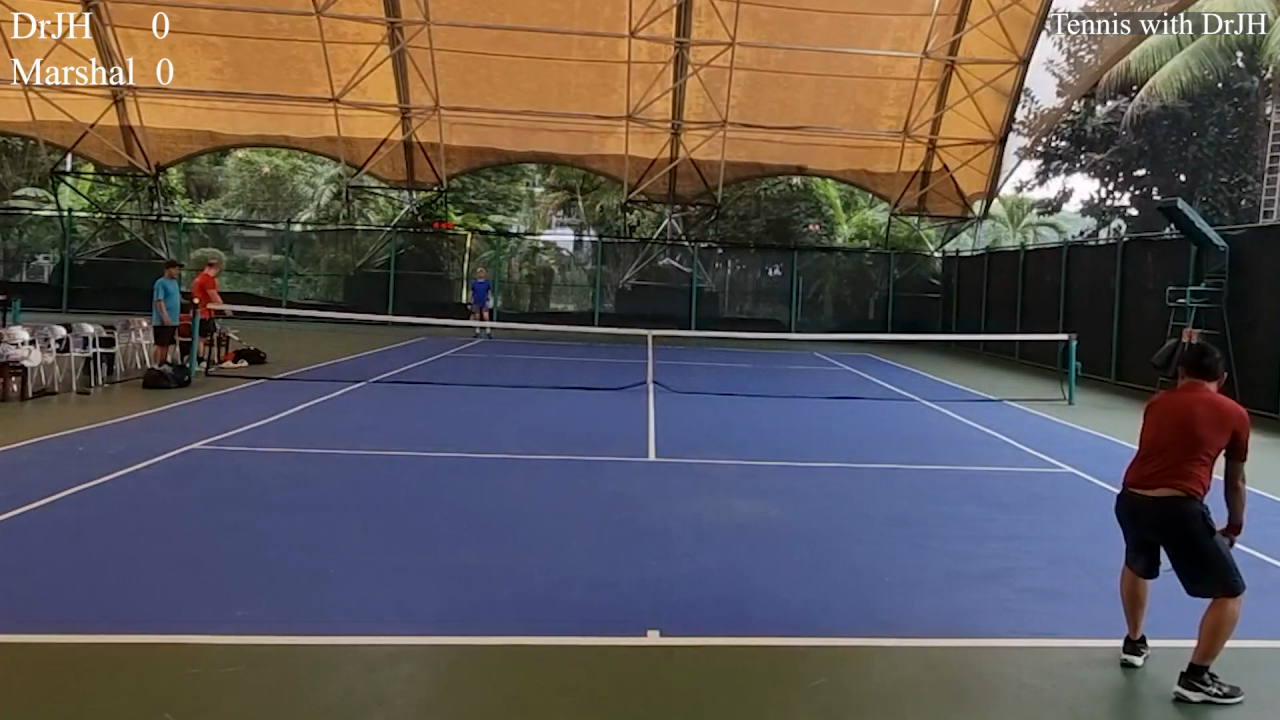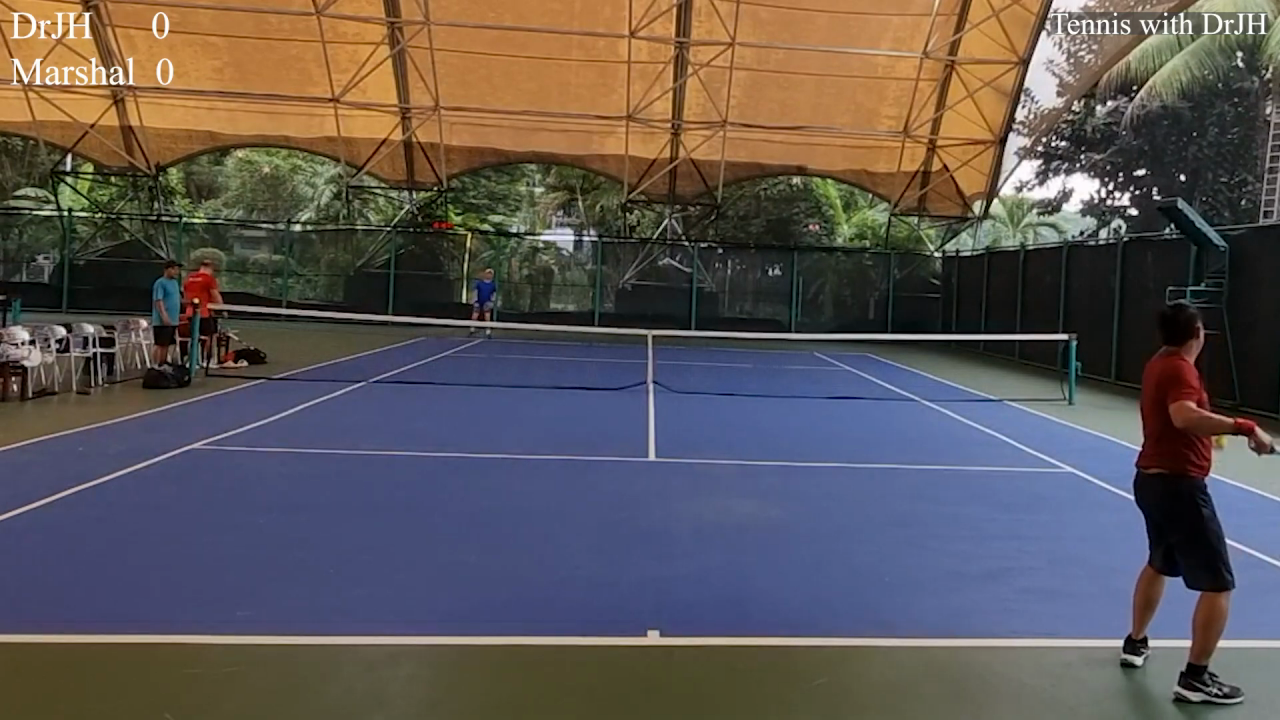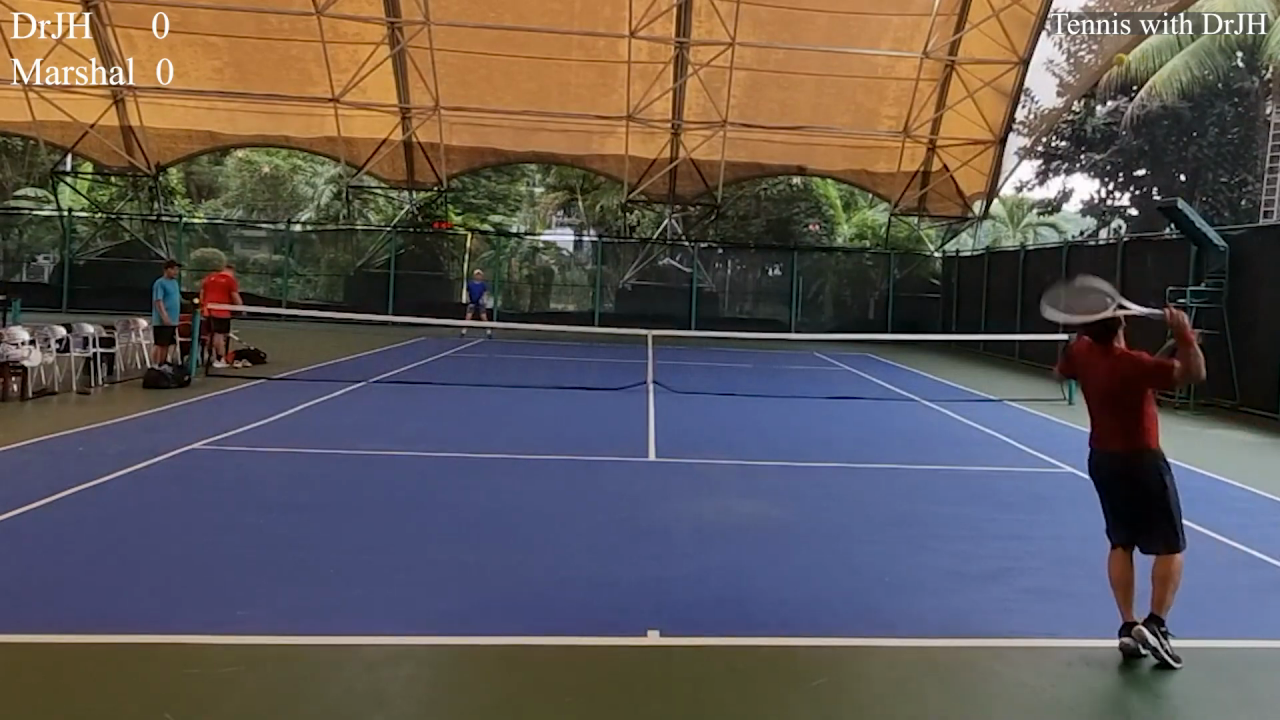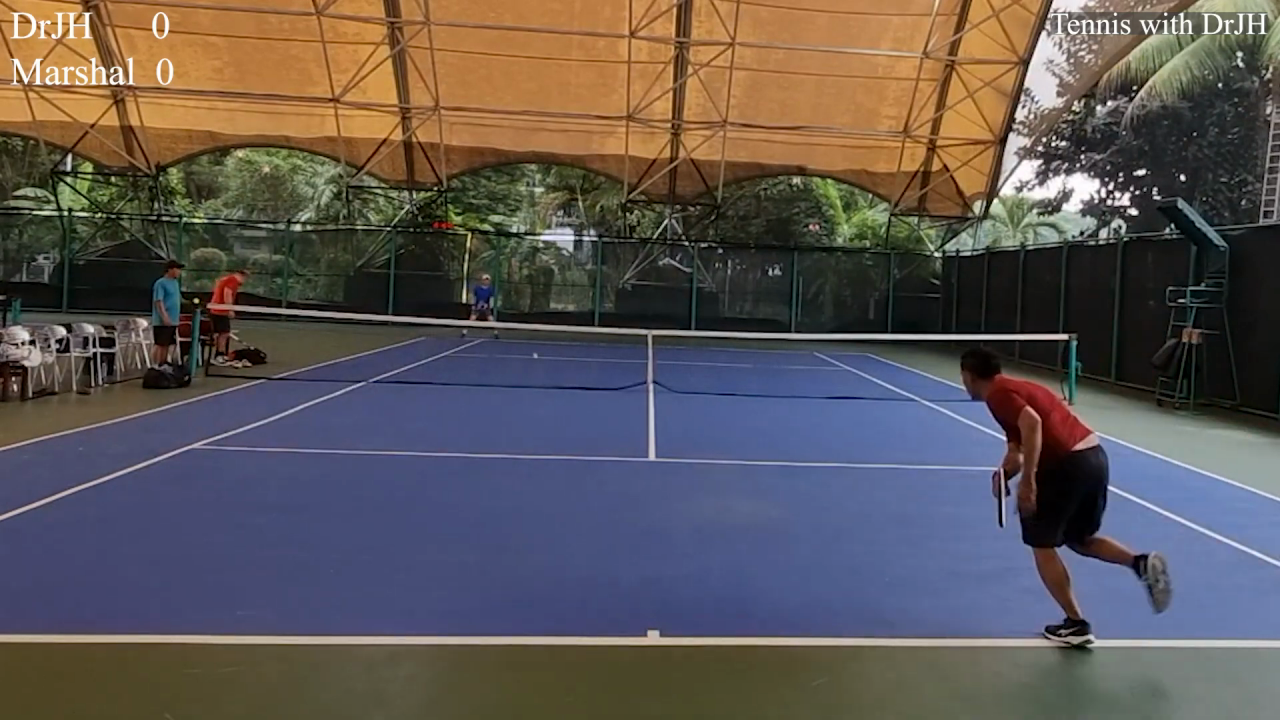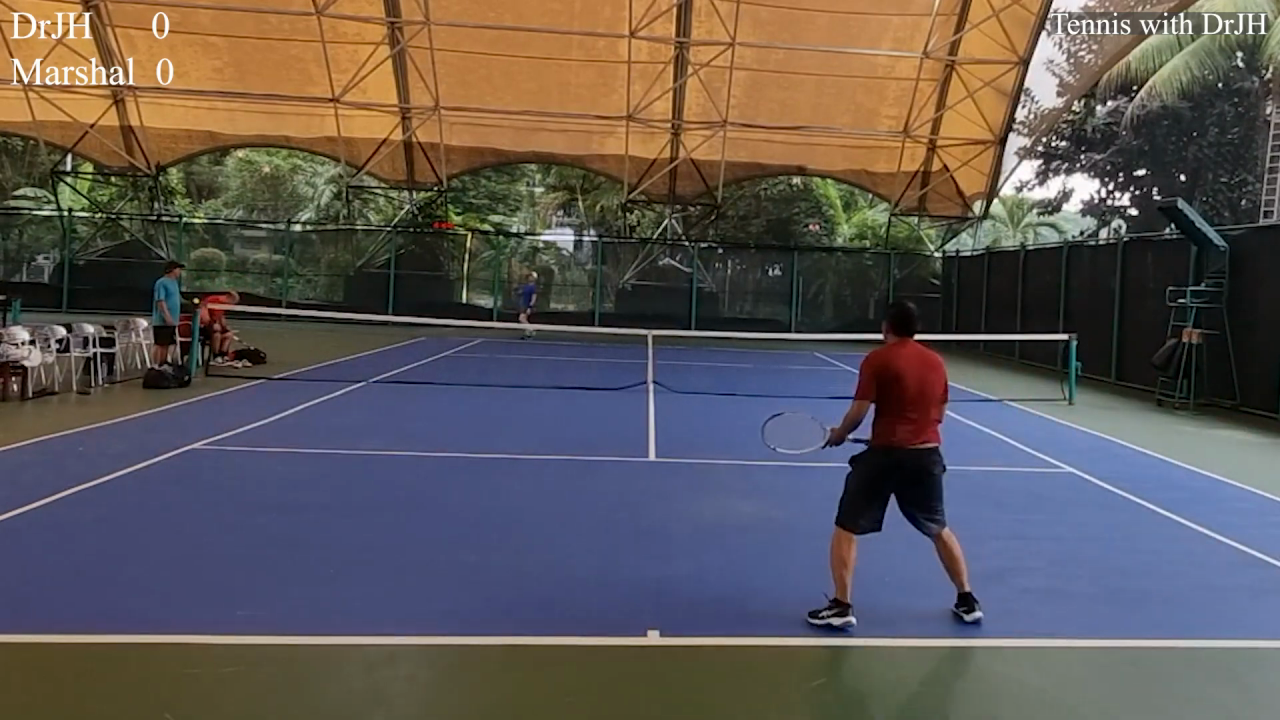
dt=0.7s
person 1, frame 1
left shoulder: (1157, 404)
right shoulder: (1234, 414)
right elbow: (1236, 482)
right wrist: (1233, 527)
left hip: (1132, 501)
right hip: (1178, 508)
left knee: (1136, 567)
right knee: (1229, 592)
left ankle: (1134, 643)
right ankle: (1195, 678)
person 1, frame 2
left shoulder: (1160, 365)
right shoulder: (1180, 371)
right elbow: (1184, 418)
left wrist: (1211, 429)
right wrist: (1244, 428)
left hip: (1151, 480)
right hip: (1180, 486)
left knee: (1159, 565)
right knee: (1216, 584)
left ankle: (1135, 642)
right ankle: (1195, 677)
person 1, frame 3
left shoulder: (1081, 351)
right shoulder: (1131, 364)
left elbow: (1061, 369)
right elbow: (1194, 371)
right wrist: (1183, 334)
left hip: (1103, 460)
right hip: (1135, 472)
left knee: (1121, 544)
right knee: (1170, 548)
left ankle: (1129, 626)
right ankle: (1155, 625)
person 1, frame 4
left shoulder: (998, 395)
right shoulder: (1019, 387)
left elbow: (1032, 424)
right elbow: (1018, 447)
left wrist: (1028, 483)
right wrist: (1003, 475)
left hip: (1071, 465)
right hip: (1094, 457)
left knee: (1042, 545)
right knee: (1082, 539)
left ankle: (1076, 625)
right ankle: (1141, 562)
person 1, frame 5
left shoulder: (877, 359)
right shoulder: (936, 362)
left elbow: (858, 412)
left wrist: (839, 434)
left hip: (887, 455)
right hip: (928, 455)
left knee: (846, 529)
right knee: (938, 529)
left ankle: (841, 607)
right ankle: (967, 601)
